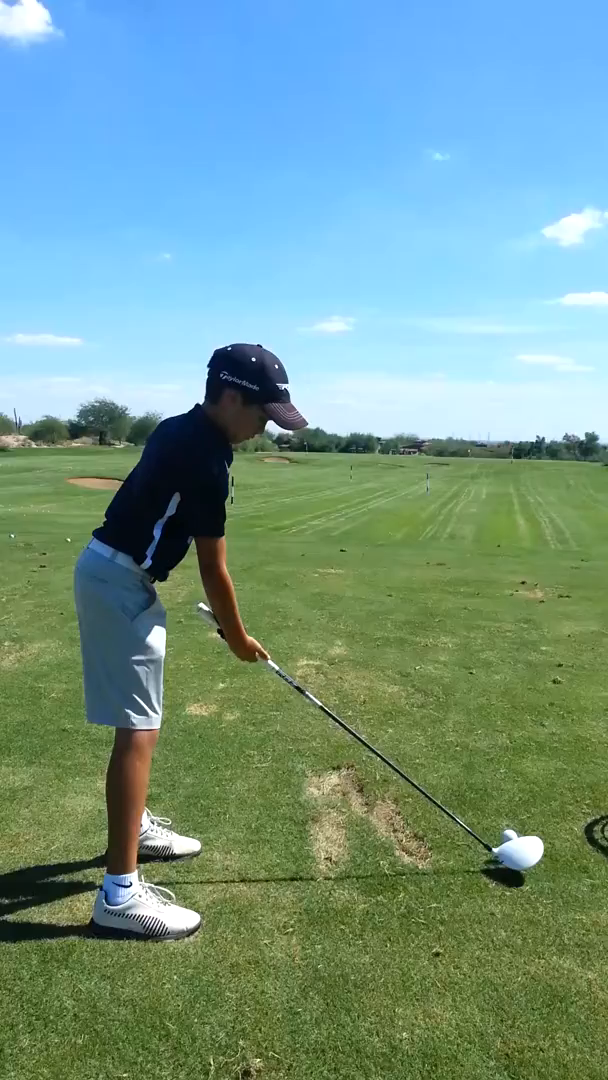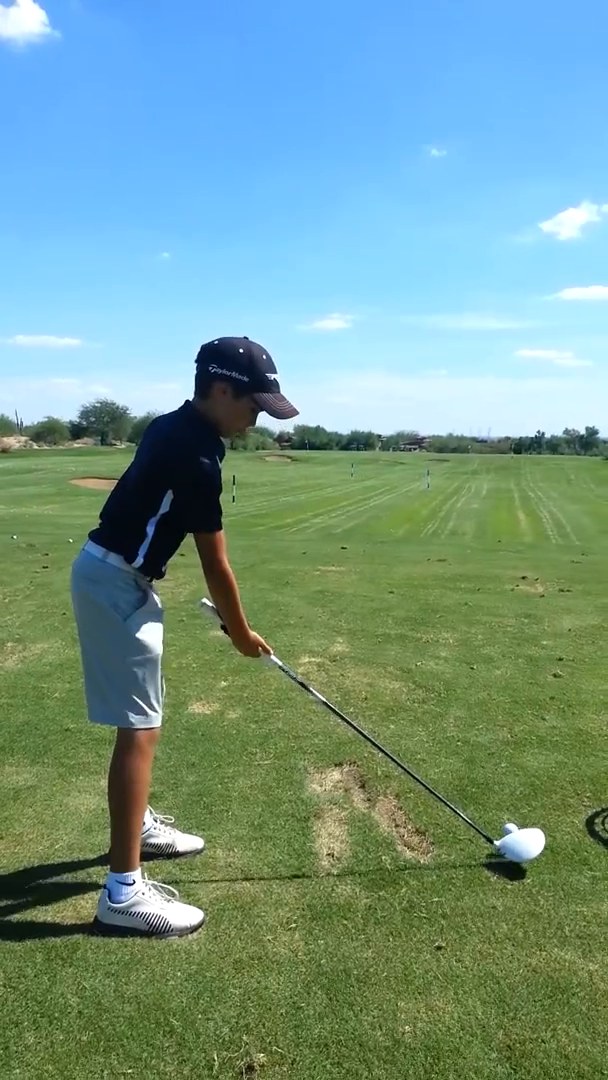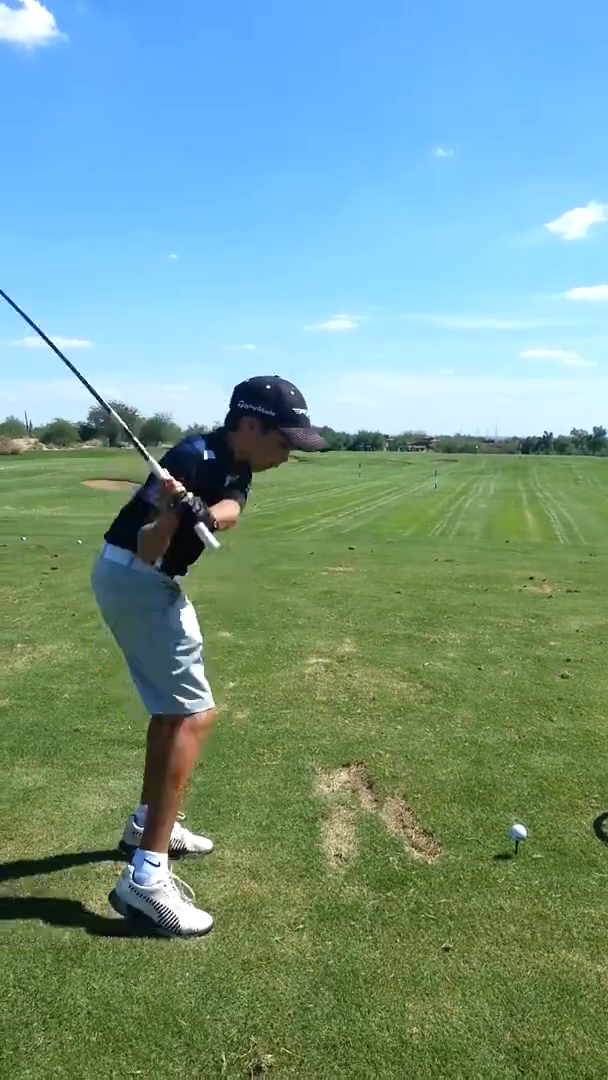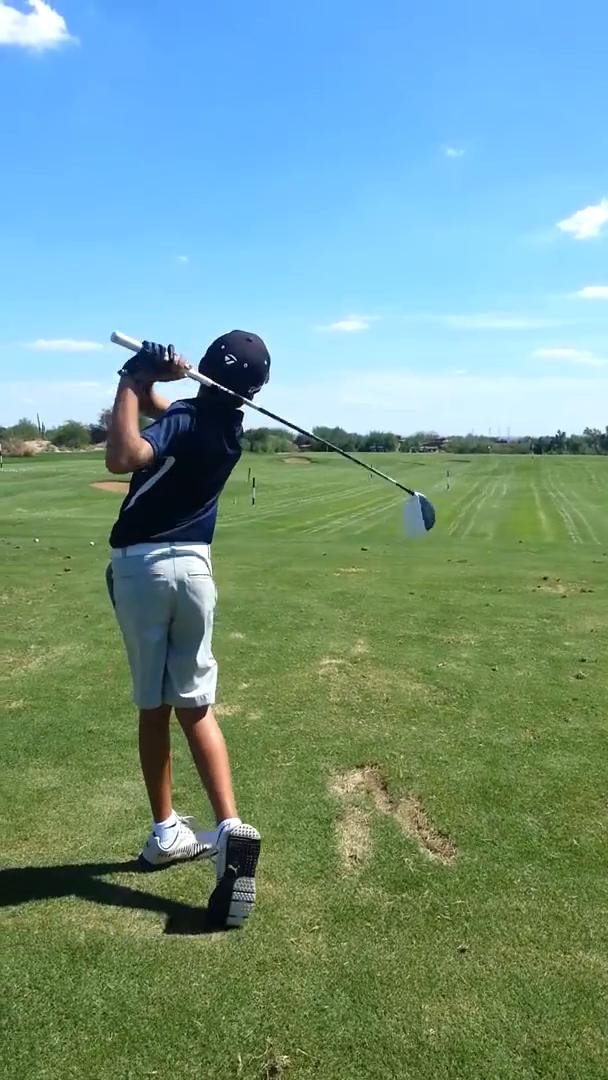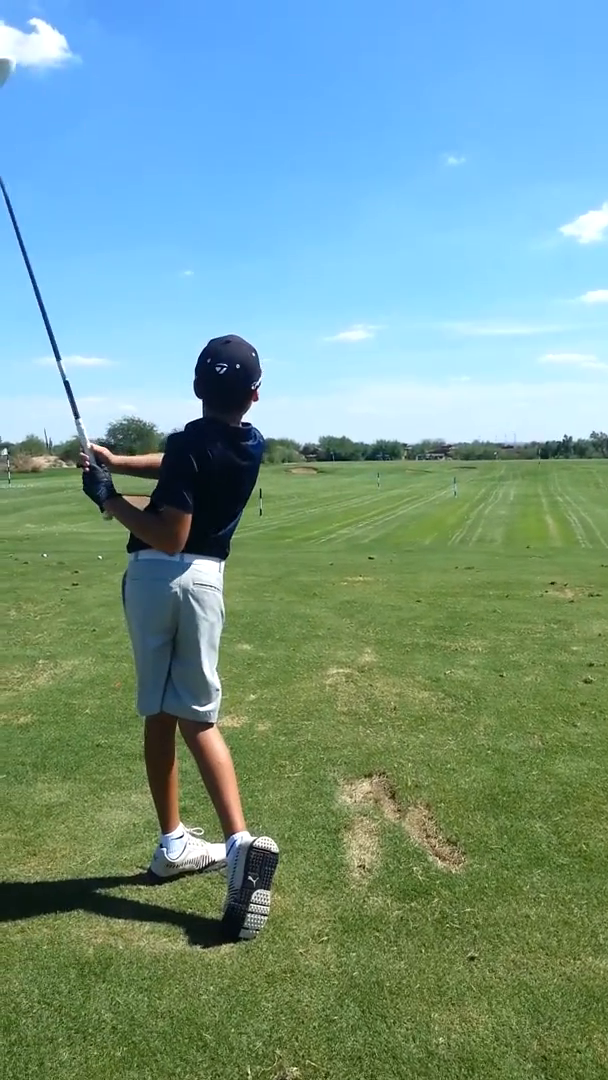
dt=1s
person 1, frame 1
left shoulder: (181, 430)
right shoulder: (205, 461)
right elbow: (213, 568)
right wrist: (237, 637)
left hip: (114, 570)
right hip: (121, 582)
left knee: (142, 716)
right knee: (138, 728)
left ankle: (135, 825)
right ankle: (119, 891)
person 1, frame 2
left shoulder: (174, 428)
right shoulder: (195, 459)
left elbow: (208, 539)
right elbow: (214, 562)
left wrist: (230, 616)
right wrist: (240, 630)
left hip: (120, 574)
right hip: (116, 584)
left knee: (146, 710)
right knee: (139, 726)
left ankle: (139, 824)
right ankle: (123, 890)
person 1, frame 3
left shoulder: (233, 470)
right shoulder: (196, 456)
left elbow: (224, 515)
right elbow: (150, 543)
left wrist: (194, 512)
right wrist: (170, 513)
left hip: (127, 578)
right hip: (140, 582)
left knee: (169, 703)
right knee: (191, 716)
left ankle: (149, 822)
right ankle: (144, 873)
person 1, frame 4
left shoulder: (184, 420)
right shoulder: (229, 430)
left elbow: (122, 459)
right elbow: (159, 418)
left wrist: (135, 376)
right wrist: (148, 381)
left hip: (141, 566)
right hip: (193, 566)
left knee: (154, 706)
right knee: (195, 705)
left ankle: (165, 831)
right ankle: (228, 828)
person 1, frame 5
left shoulder: (189, 444)
right shoulder: (250, 446)
left elbow: (169, 537)
left wrist: (108, 497)
right wrist: (115, 461)
left hip: (153, 576)
right hip: (202, 580)
left knee: (159, 714)
right knee: (197, 716)
left ankle: (173, 842)
right ankle: (239, 841)
